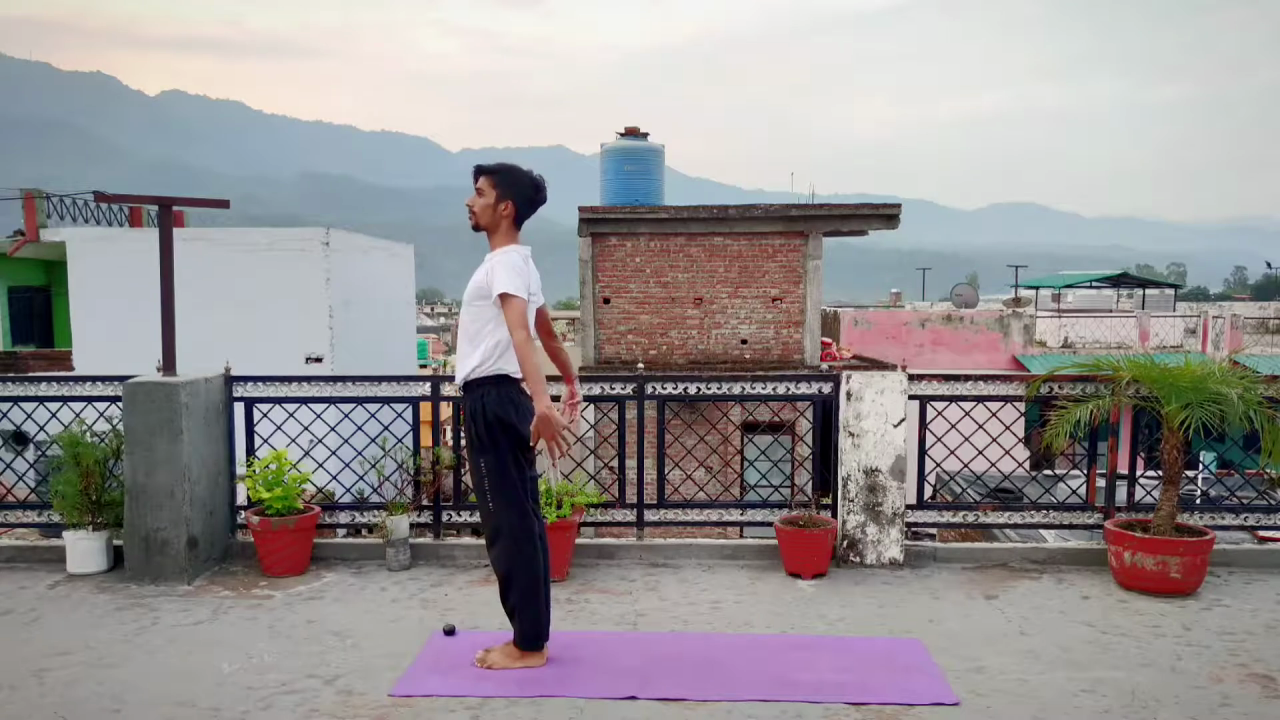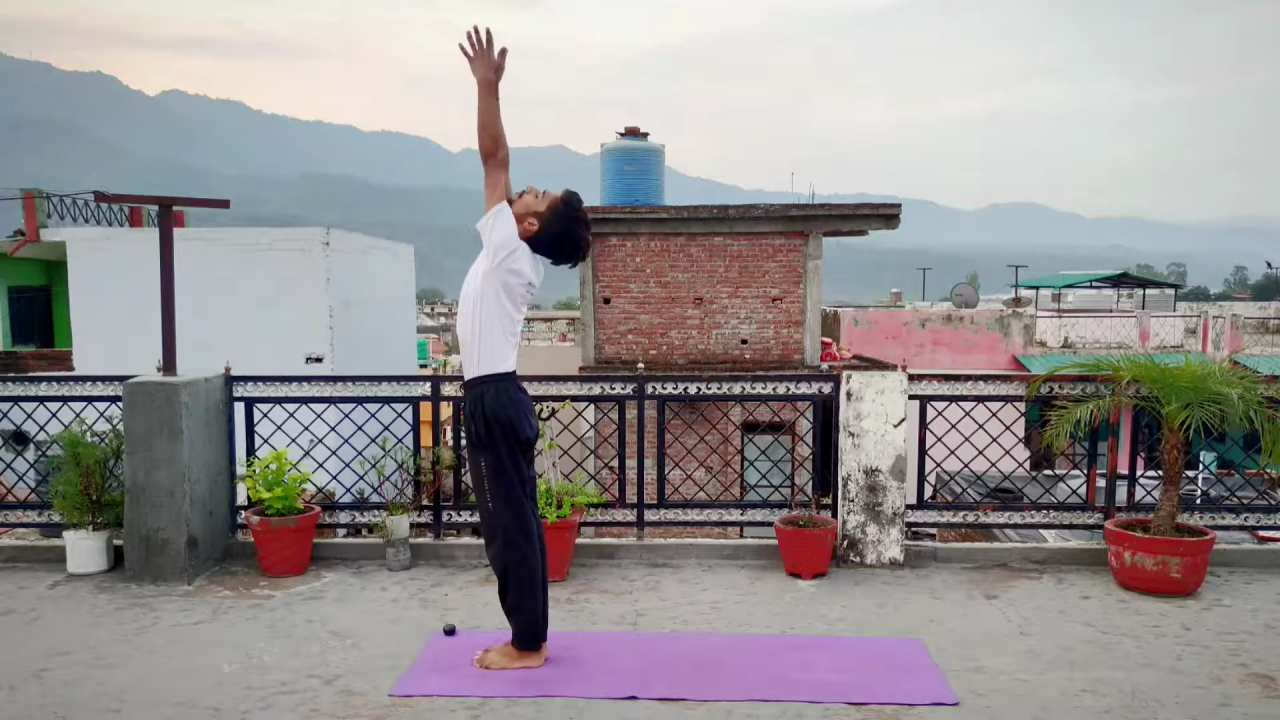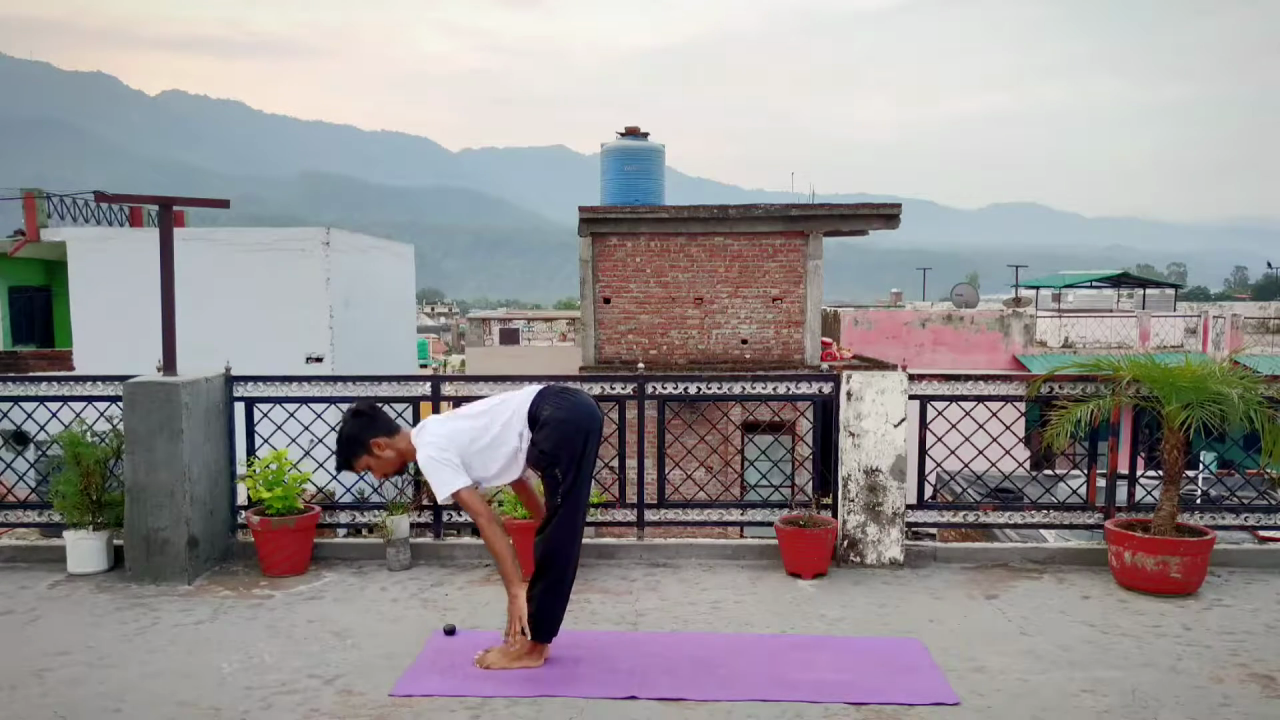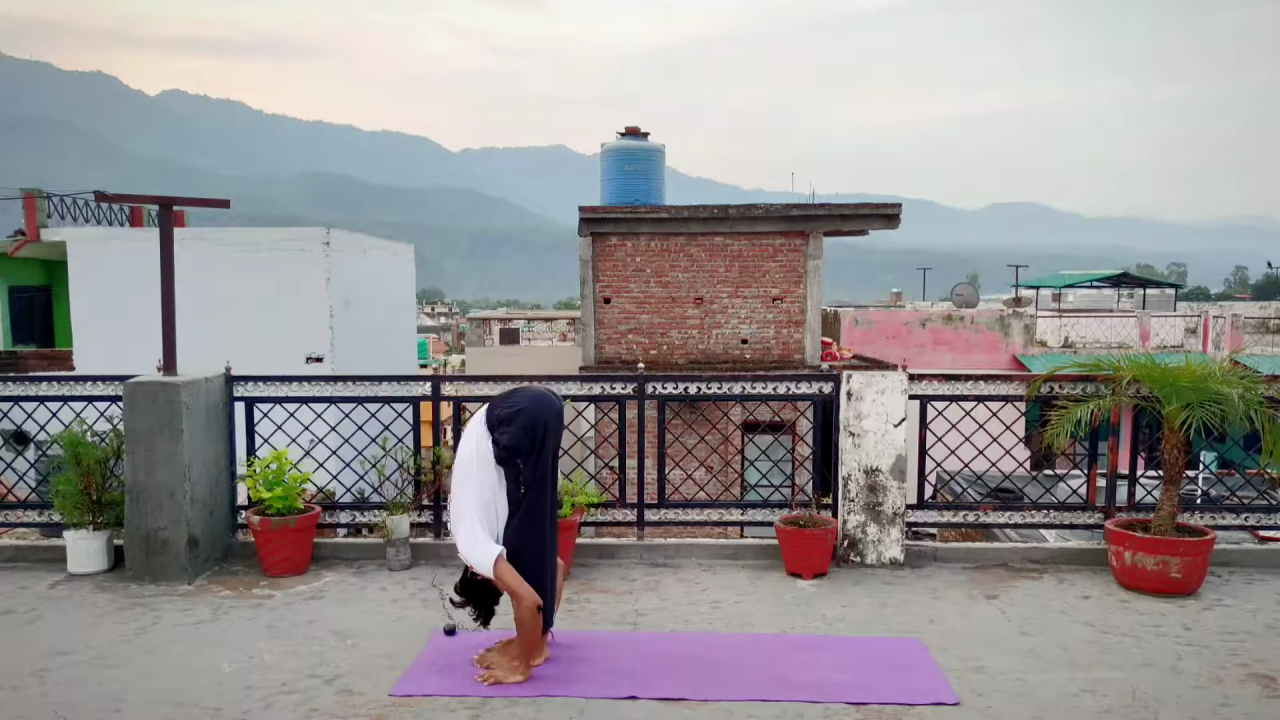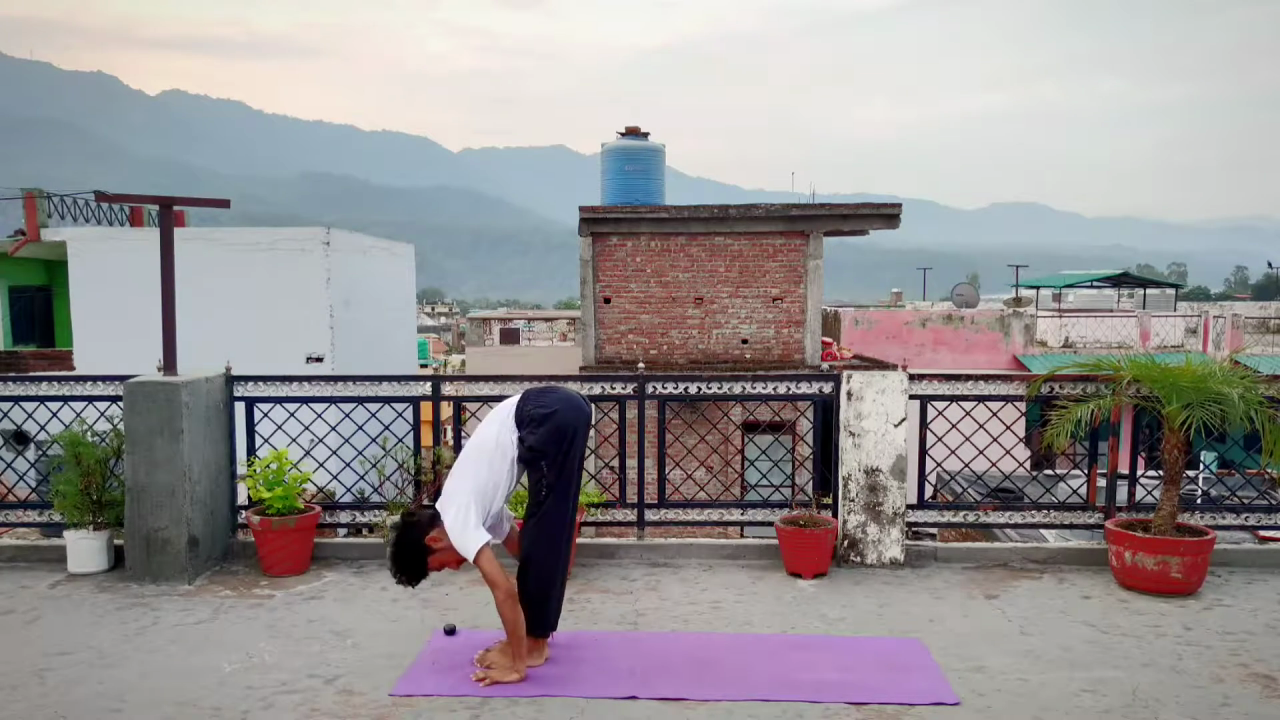
dt=1s
person 1, frame 1
left shoulder: (504, 263)
right shoulder: (516, 263)
left elbow: (521, 334)
right elbow: (547, 331)
left wrist: (540, 400)
right wrist: (571, 381)
left hip: (492, 402)
right hip: (498, 400)
left knee: (509, 525)
right knee: (520, 523)
left ankle: (528, 645)
right ankle: (530, 636)
person 1, frame 2
left shoulder: (507, 250)
right shoulder: (519, 258)
left elbow: (493, 157)
right elbow: (499, 161)
left wrist: (486, 83)
right wrist: (489, 83)
left hip: (490, 400)
right hip: (500, 397)
left knee: (508, 525)
right knee: (515, 523)
left ankle: (527, 646)
right ankle: (529, 636)
person 1, frame 3
left shoulder: (430, 450)
right shoulder: (436, 432)
left elbow: (485, 520)
right elbow: (514, 474)
left wrist: (516, 590)
right wrist: (543, 510)
left hip: (562, 420)
right hip: (571, 411)
left knee: (556, 535)
right knee: (556, 533)
left ankle: (532, 645)
right ankle: (534, 638)
person 1, frame 4
left shoulder: (472, 545)
left elbow: (528, 601)
left hip: (523, 416)
right hip: (536, 408)
left knee: (525, 536)
right knee: (534, 533)
left ankle: (535, 646)
right ankle: (536, 640)
person 1, frame 5
left shoulder: (457, 520)
right shoulder: (464, 510)
left elbow: (505, 591)
right elbow: (520, 546)
left wrist: (516, 665)
left hip: (551, 416)
right hip: (554, 409)
left knee: (543, 535)
right knee: (546, 533)
left ankle: (533, 646)
right ankle: (532, 638)
